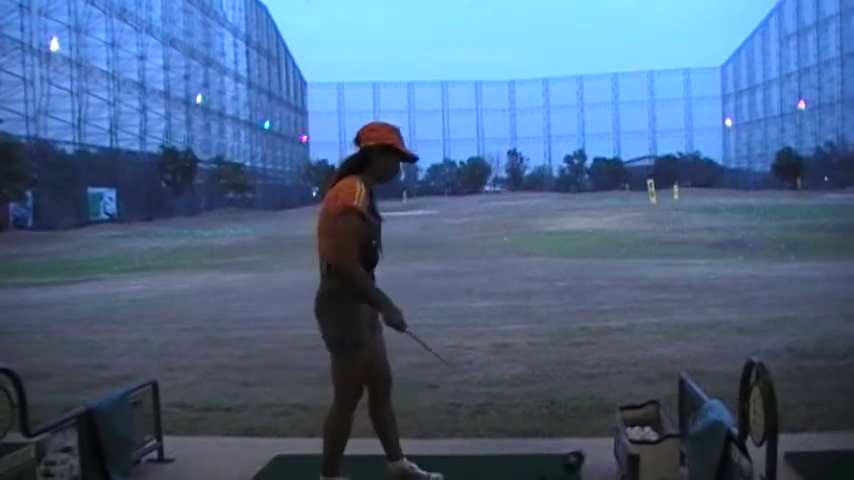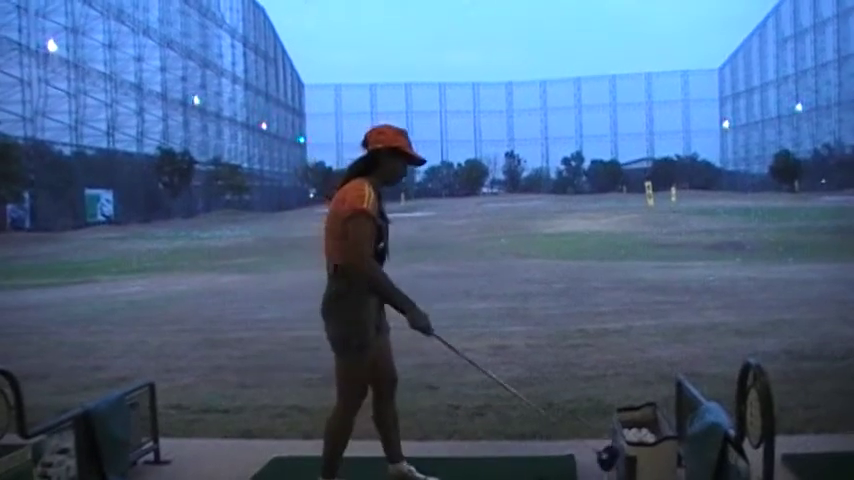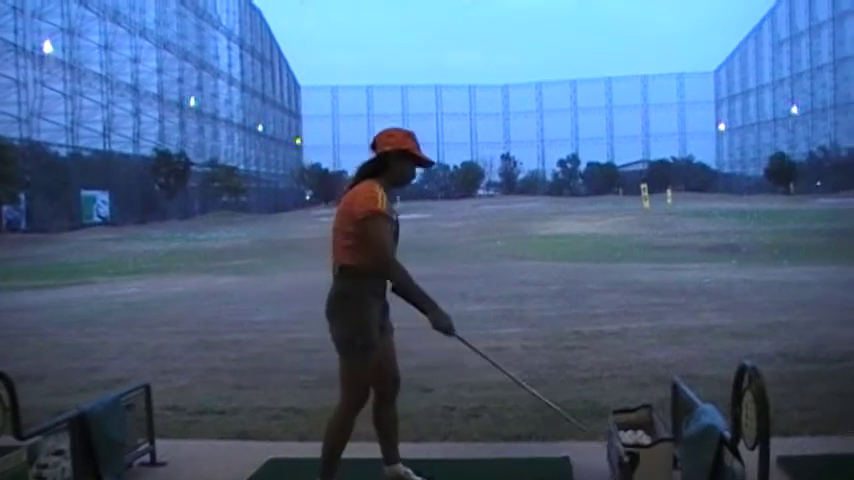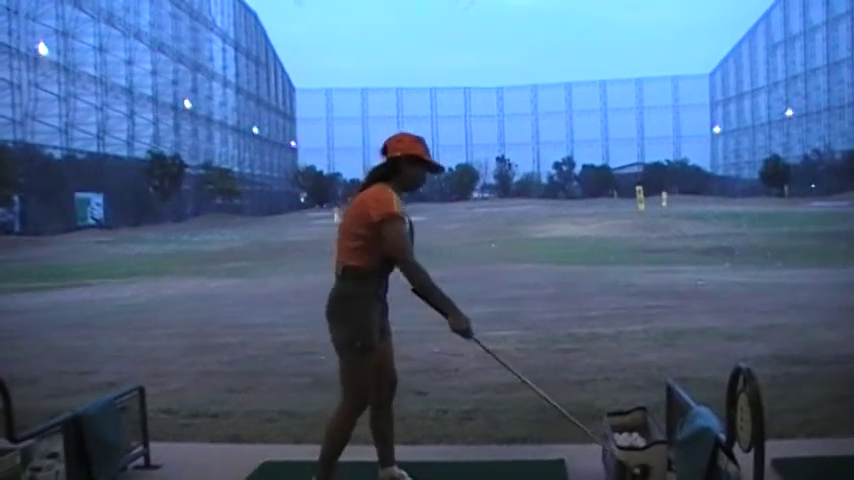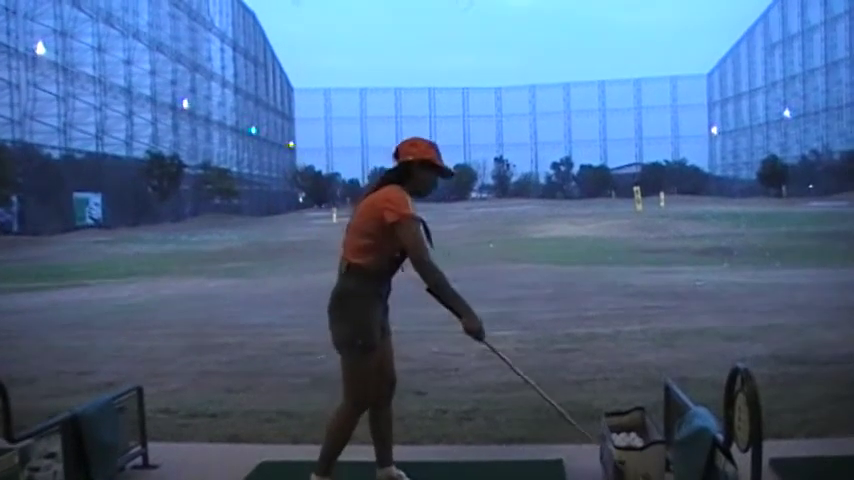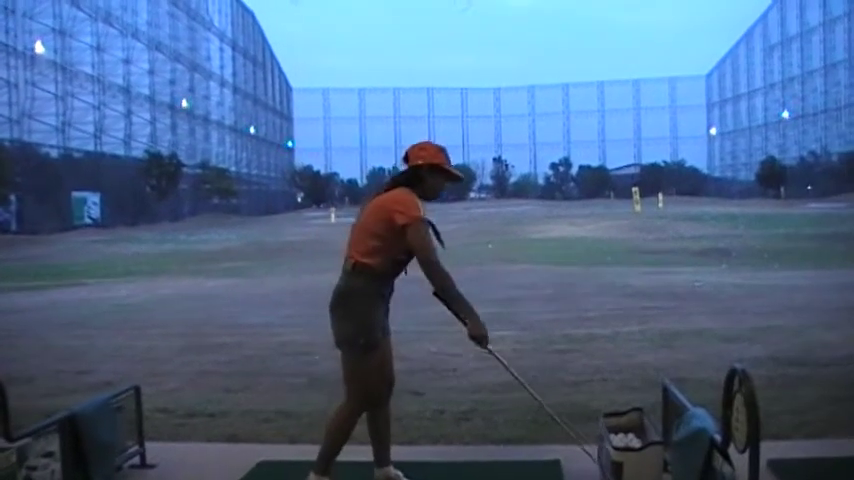
dt=0.1s
person 1, frame 1
left shoulder: (358, 191)
right shoulder: (353, 192)
right elbow: (343, 260)
right wrist: (385, 305)
left hip: (357, 301)
right hip: (345, 301)
left knee: (381, 384)
right knee: (348, 396)
person 1, frame 2
left shoulder: (364, 192)
right shoulder: (362, 195)
right elbow: (364, 264)
right wrist: (411, 310)
left hip: (364, 300)
right hip: (350, 301)
left knee: (386, 385)
right knee: (351, 397)
person 1, frame 3
left shoulder: (371, 193)
right shoulder: (373, 196)
right elbow: (388, 263)
right wrist: (432, 310)
left hip: (369, 300)
right hip: (355, 301)
left knee: (388, 386)
right knee: (354, 398)
person 1, frame 4
left shoulder: (377, 195)
right shoulder: (383, 198)
right elbow: (408, 264)
right wrist: (452, 311)
left hip: (368, 301)
right hip: (355, 303)
left knee: (385, 388)
right knee: (355, 400)
person 1, frame 5
left shoulder: (387, 197)
right shoulder: (396, 201)
right elbow: (424, 264)
right wrist: (465, 312)
left hip: (369, 300)
right hip: (357, 302)
left knee: (384, 388)
right knee: (358, 399)
person 1, frame 6
left shoulder: (394, 199)
right shoulder: (406, 204)
right elbow: (433, 268)
right wrist: (471, 318)
left hip: (368, 300)
right hip: (359, 302)
left knee: (382, 388)
right knee: (359, 398)
